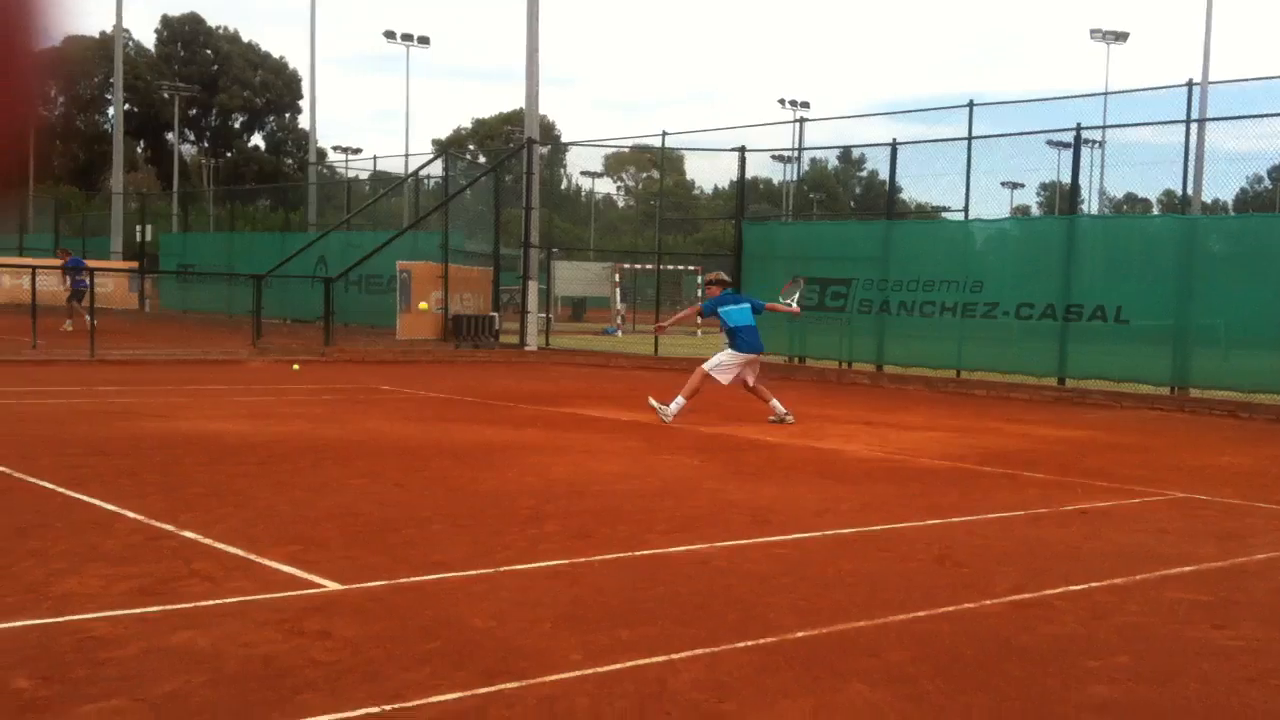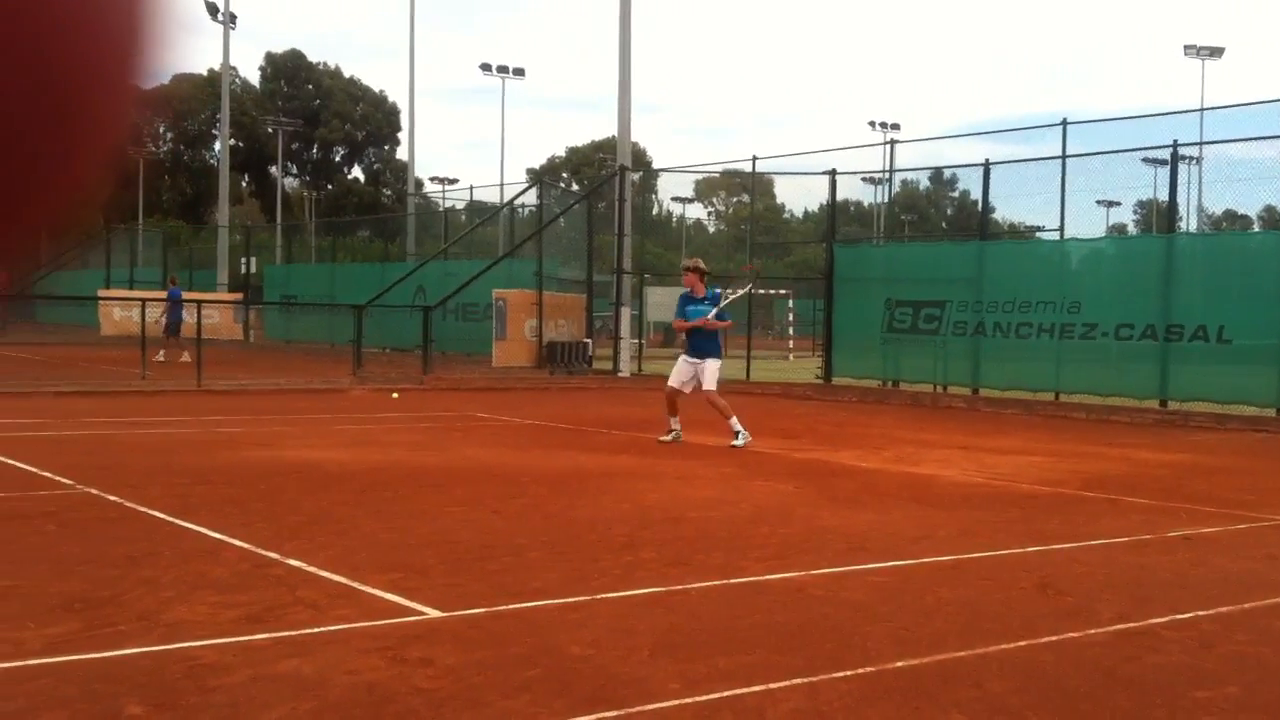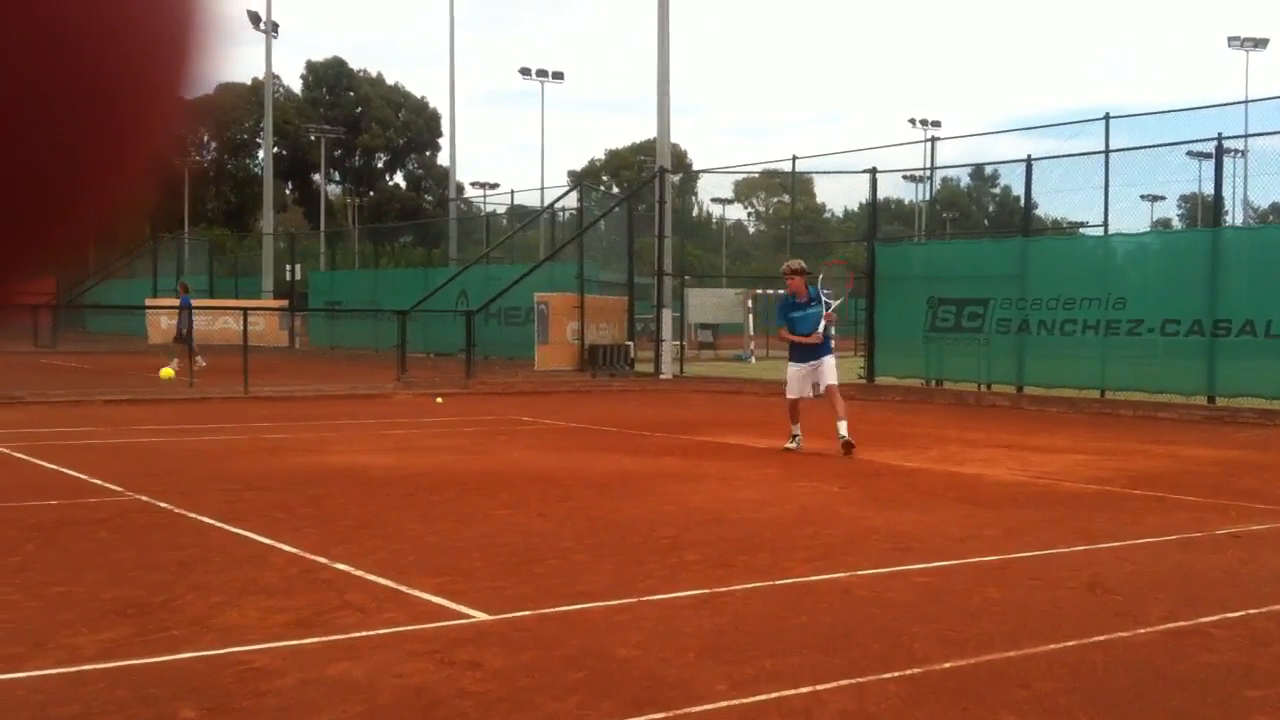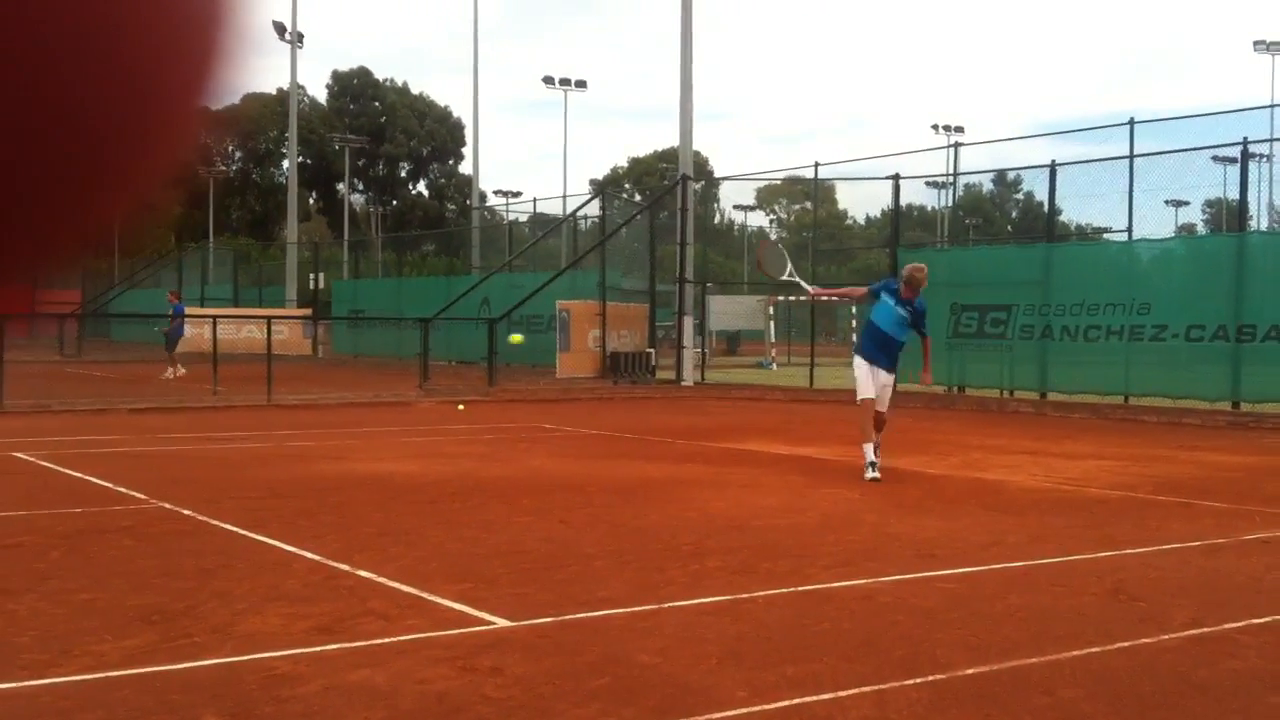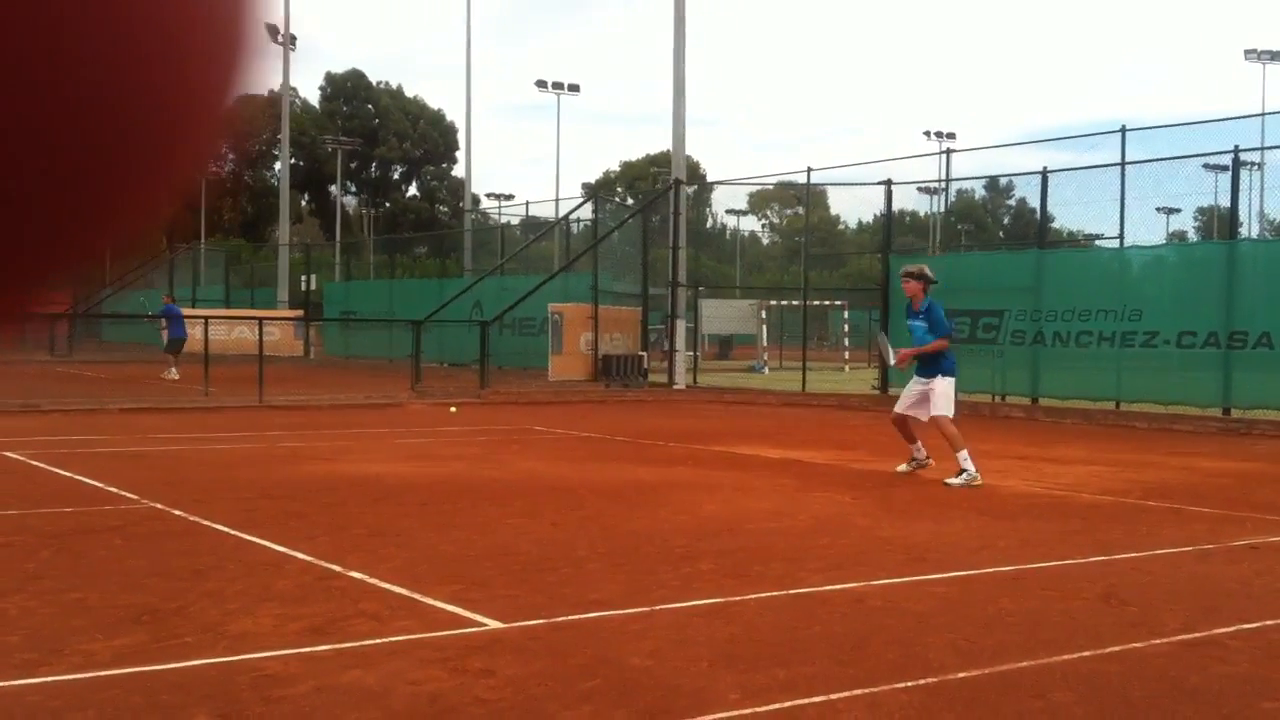
dt=1s
person 1, frame 1
left shoulder: (717, 302)
right shoulder: (745, 300)
left elbow: (693, 310)
right elbow: (770, 306)
left wrist: (667, 323)
right wrist: (792, 310)
left hip: (740, 350)
right hip: (756, 350)
left knee: (701, 374)
right knee: (751, 385)
left ankle: (671, 410)
right ankle: (783, 413)
person 1, frame 2
left shoulder: (715, 298)
right shoulder: (684, 298)
left elbow: (728, 323)
right elbow: (676, 325)
left wrist: (717, 324)
right wrist: (696, 323)
left hip: (711, 356)
right hip: (690, 355)
left knee: (710, 395)
right knee: (670, 392)
left ankle: (740, 432)
right ankle: (675, 430)
person 1, frame 3
left shoulder: (819, 296)
right shoulder: (785, 303)
left elbow: (832, 318)
right elbow: (783, 334)
left wrist: (829, 319)
right wrist: (806, 340)
left hip: (823, 355)
right hip: (798, 359)
left knee: (832, 390)
right knee: (793, 401)
left ankle: (843, 436)
right ankle: (796, 435)
person 1, frame 4
left shoulder: (918, 308)
right shoulder: (888, 287)
left elbow: (925, 338)
right elbow: (860, 292)
left wrist: (926, 369)
right wrist: (825, 292)
left hip: (886, 365)
right hip: (864, 358)
left knee: (880, 414)
right knee: (868, 404)
left ankle: (875, 442)
right ankle: (870, 461)
person 1, frame 5
left shoulder: (932, 309)
right shoulder: (910, 308)
left elbow: (944, 342)
left wrist: (913, 352)
right wrist: (906, 355)
left hip: (941, 374)
right hip: (922, 374)
left knee: (940, 420)
right knee: (897, 417)
left ankle: (969, 471)
right ankle: (920, 458)
